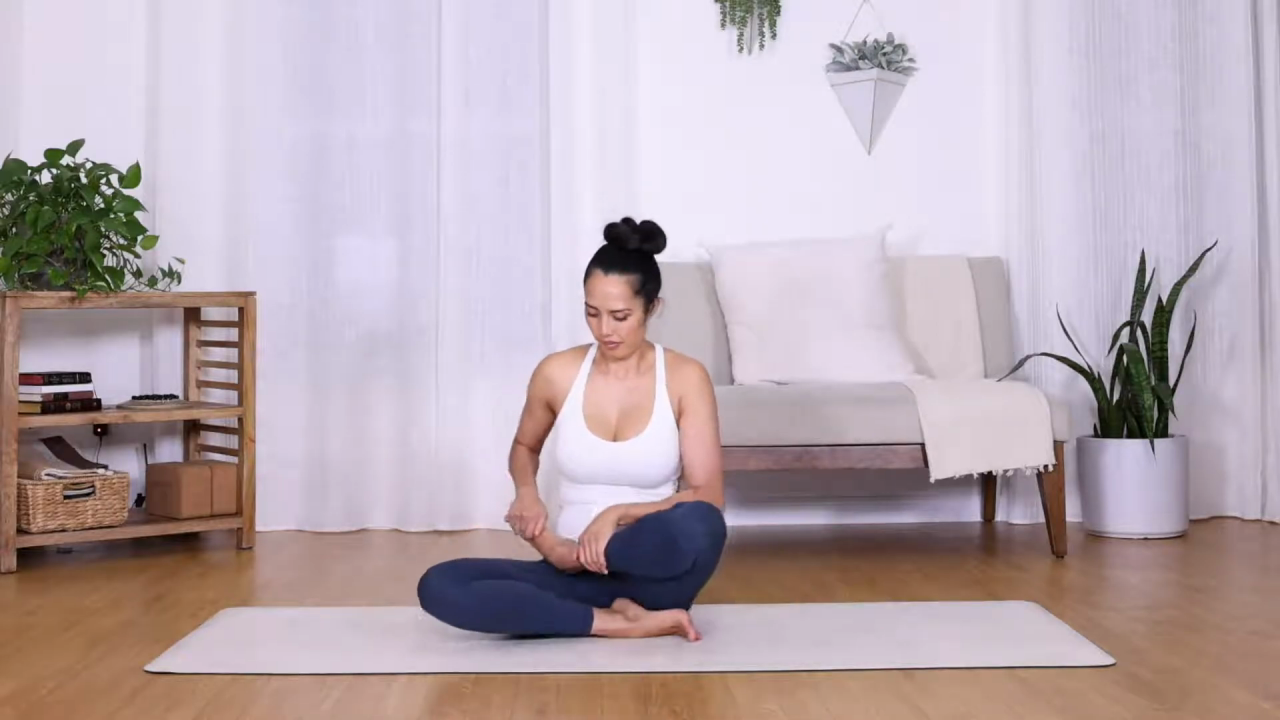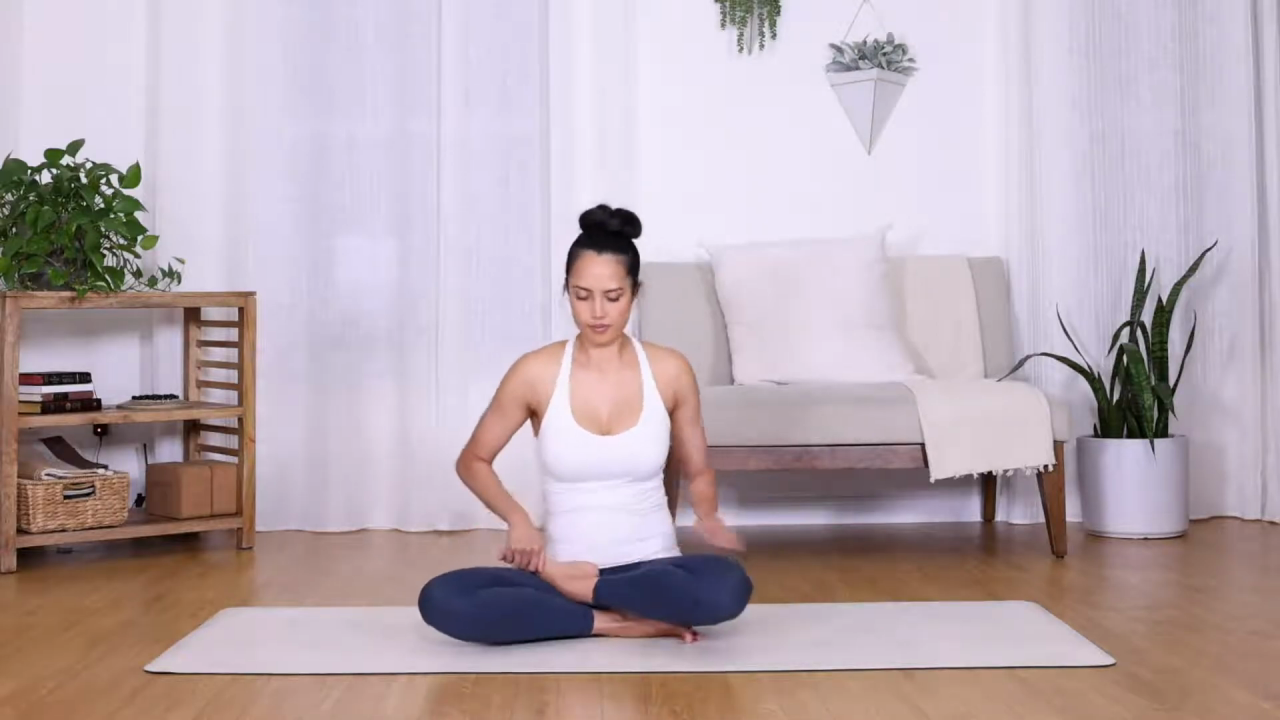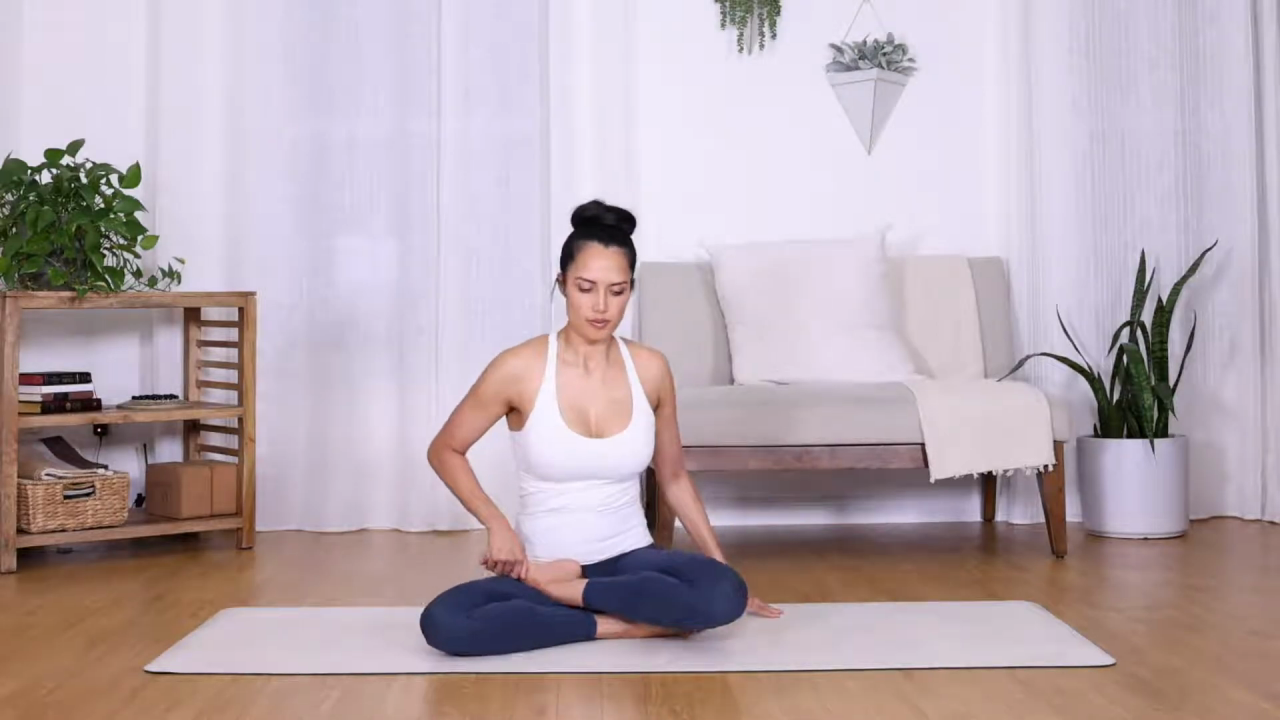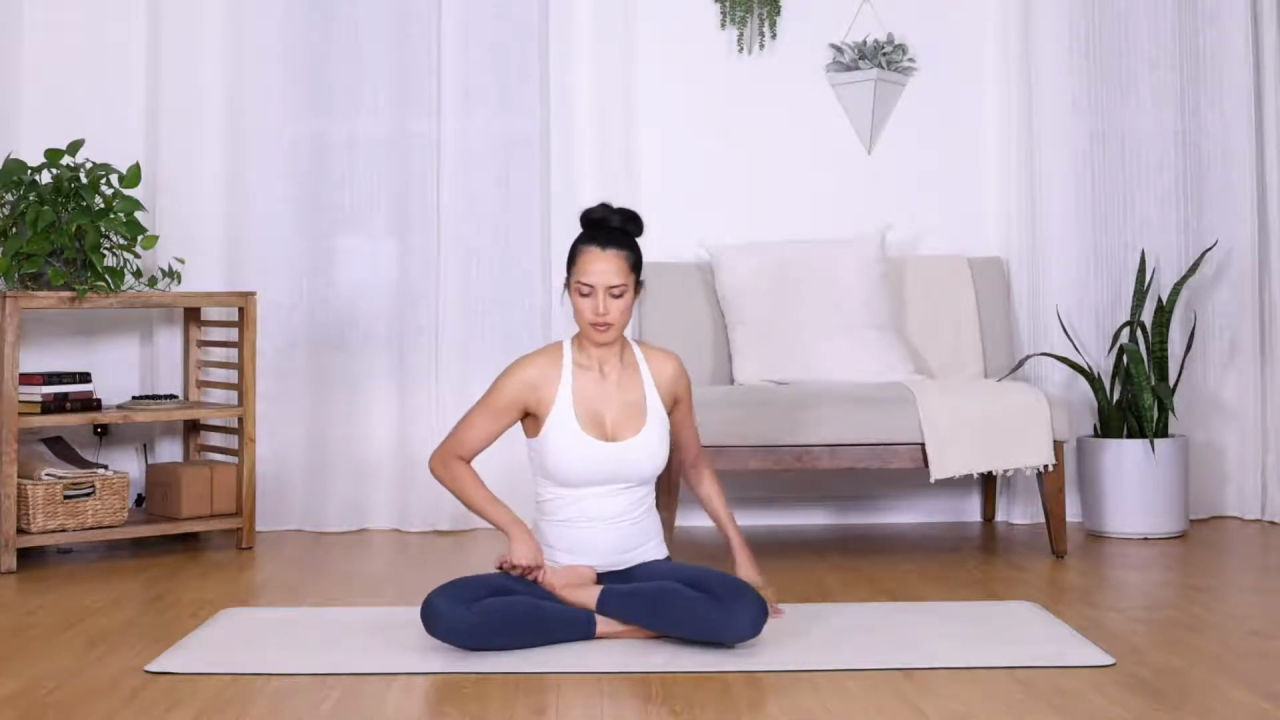
dt=0.5s
person 1, frame 1
left shoulder: (686, 379)
right shoulder: (557, 373)
left elbow: (707, 498)
right elbow: (524, 447)
left wrist: (619, 514)
right wrist: (527, 492)
left hip: (650, 578)
right hip: (572, 574)
left knee: (697, 526)
right knee: (439, 588)
right ankle: (619, 622)
person 1, frame 2
left shoulder: (670, 371)
right shoulder: (535, 372)
left elbow: (698, 473)
right elbow: (473, 460)
left wrist: (709, 519)
right wrist: (518, 518)
left hip: (649, 570)
right hip: (564, 568)
left knee: (729, 588)
right knee: (440, 600)
left ankle: (577, 590)
right ankle: (614, 621)
person 1, frame 3
left shoulder: (650, 368)
right shoulder: (519, 369)
left elbow: (673, 476)
right elbow: (444, 451)
left wrist: (722, 566)
right wrist: (497, 525)
left hip: (630, 558)
right hip: (544, 566)
left knee: (722, 595)
right knee: (443, 624)
left ankle: (565, 592)
right ankle: (619, 622)
person 1, frame 4
left shoulder: (665, 371)
right shoulder: (535, 375)
left elbow: (695, 465)
right elbow: (447, 460)
left wrist: (739, 550)
right wrist: (517, 531)
left hip: (644, 567)
right hip: (556, 571)
left knee: (746, 613)
right knee: (442, 612)
left ankle: (576, 597)
right ankle: (620, 623)
